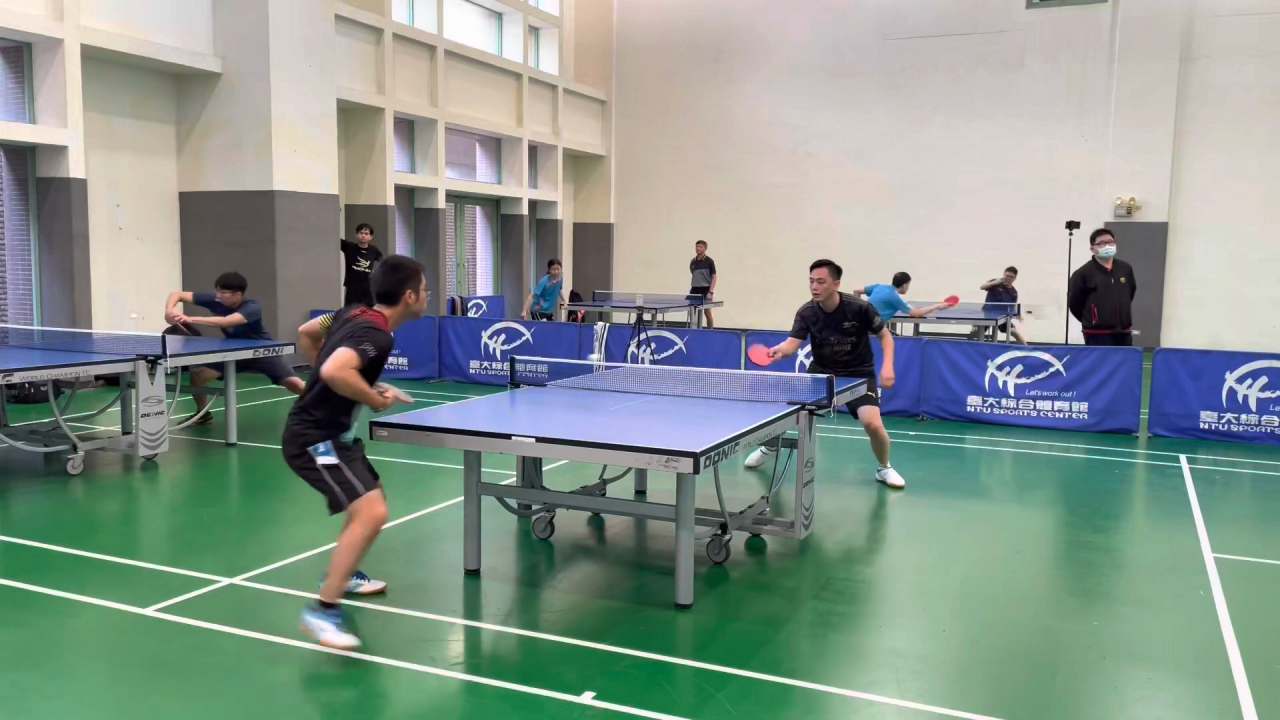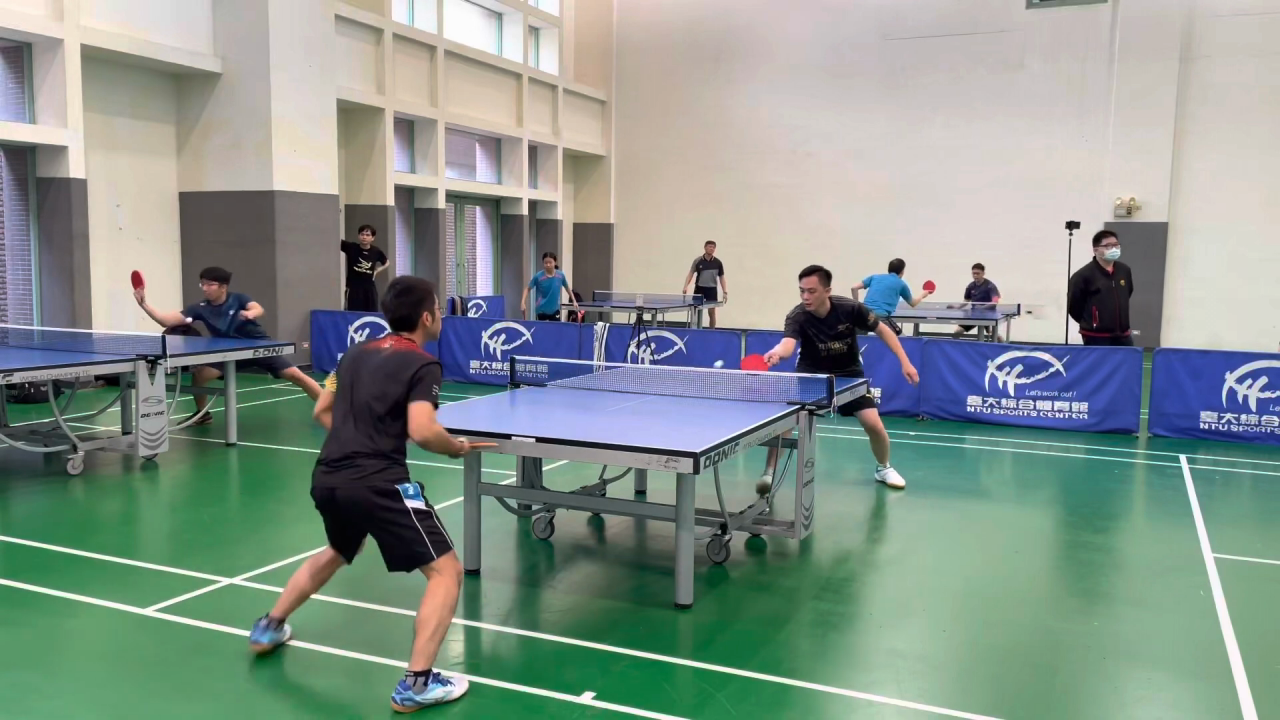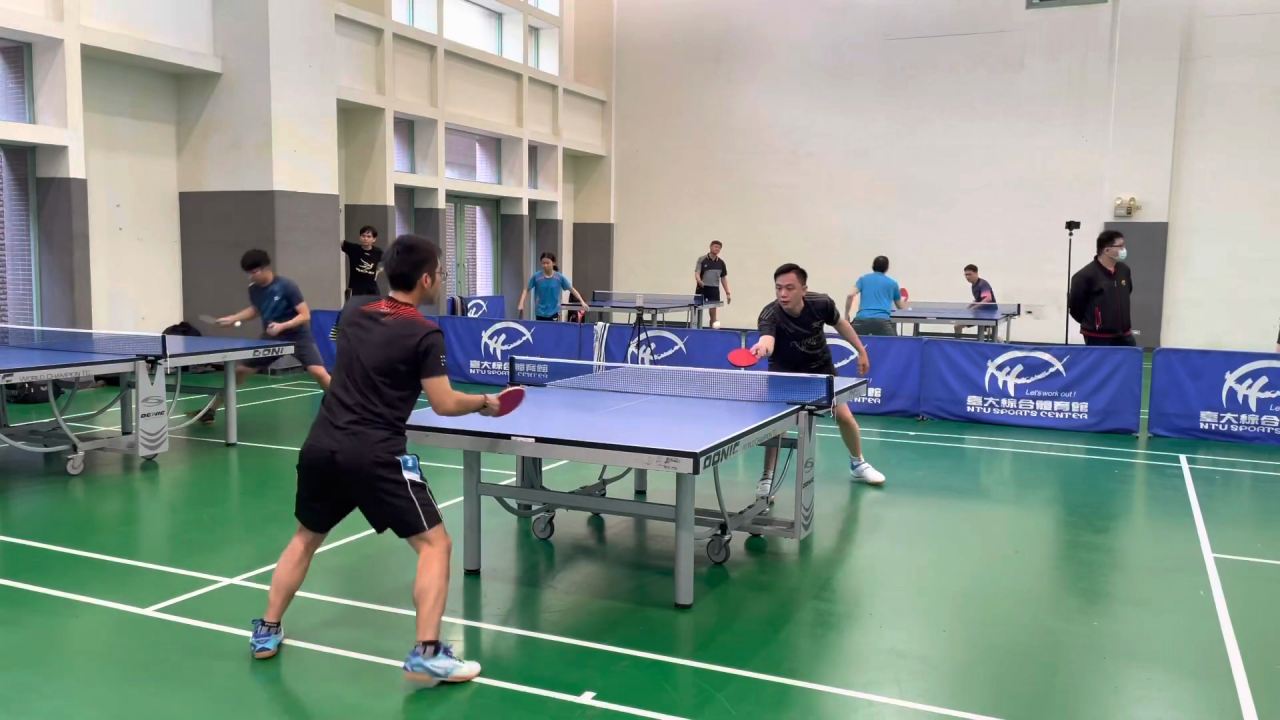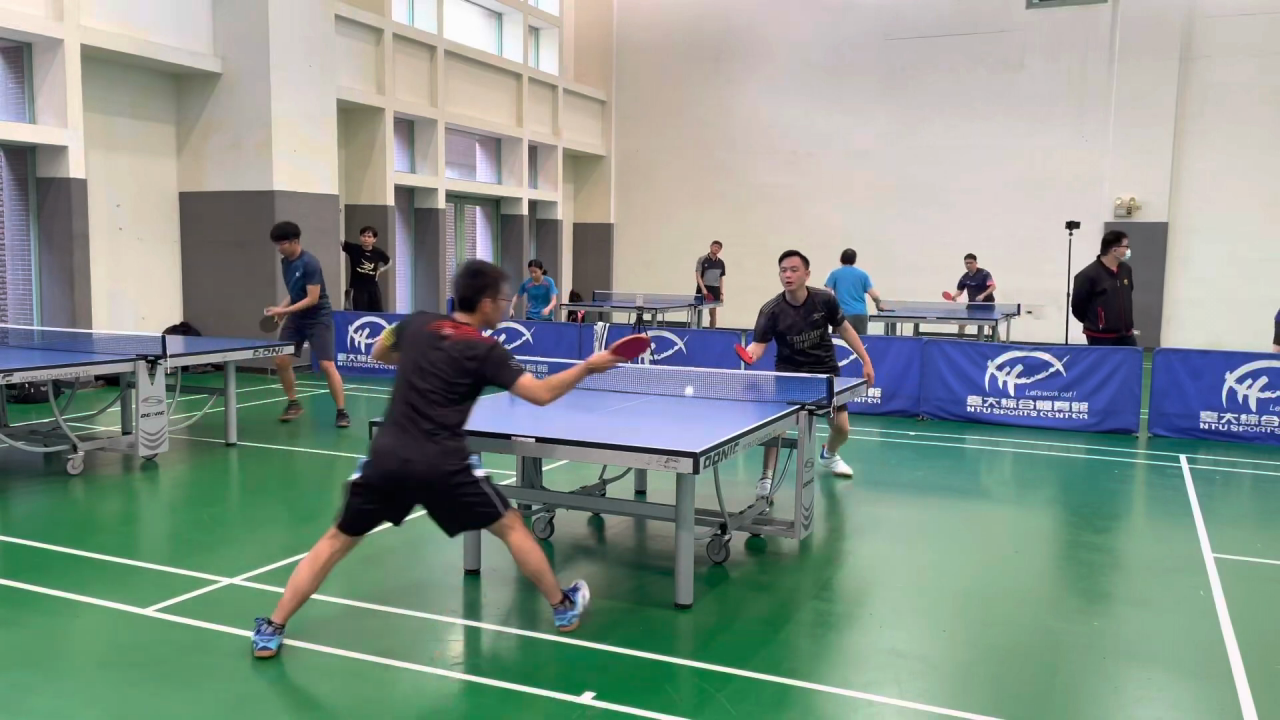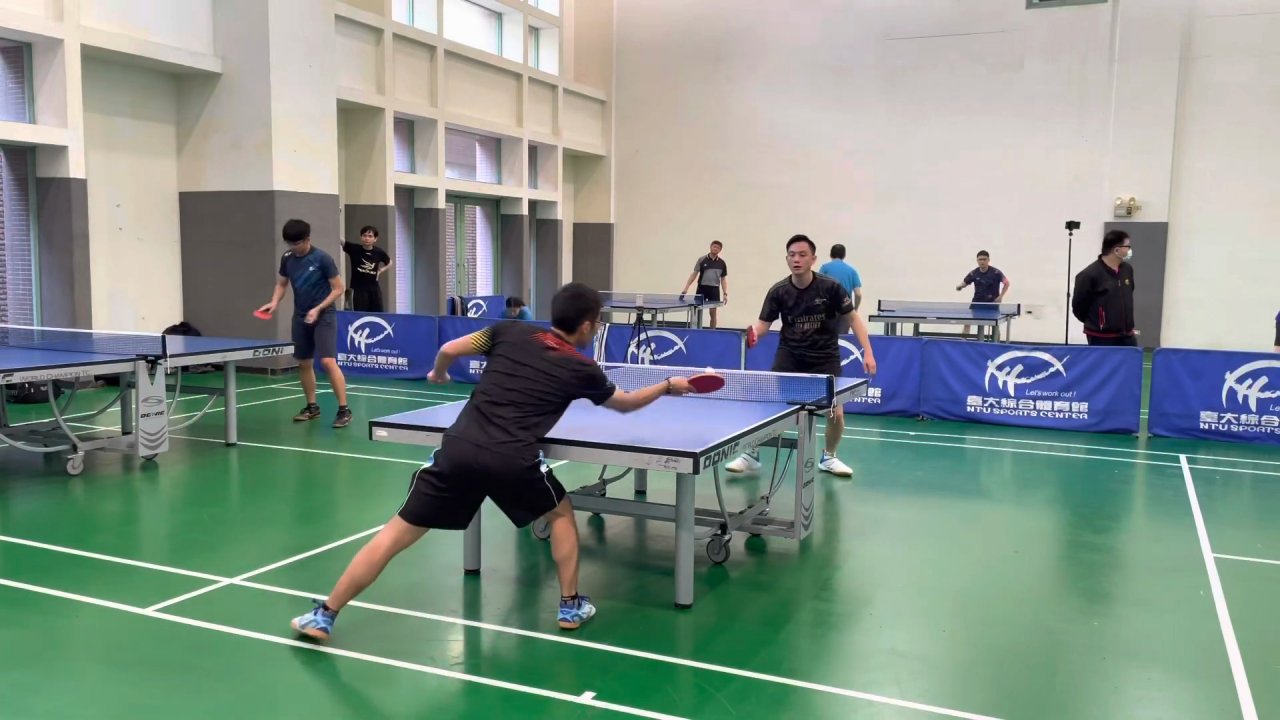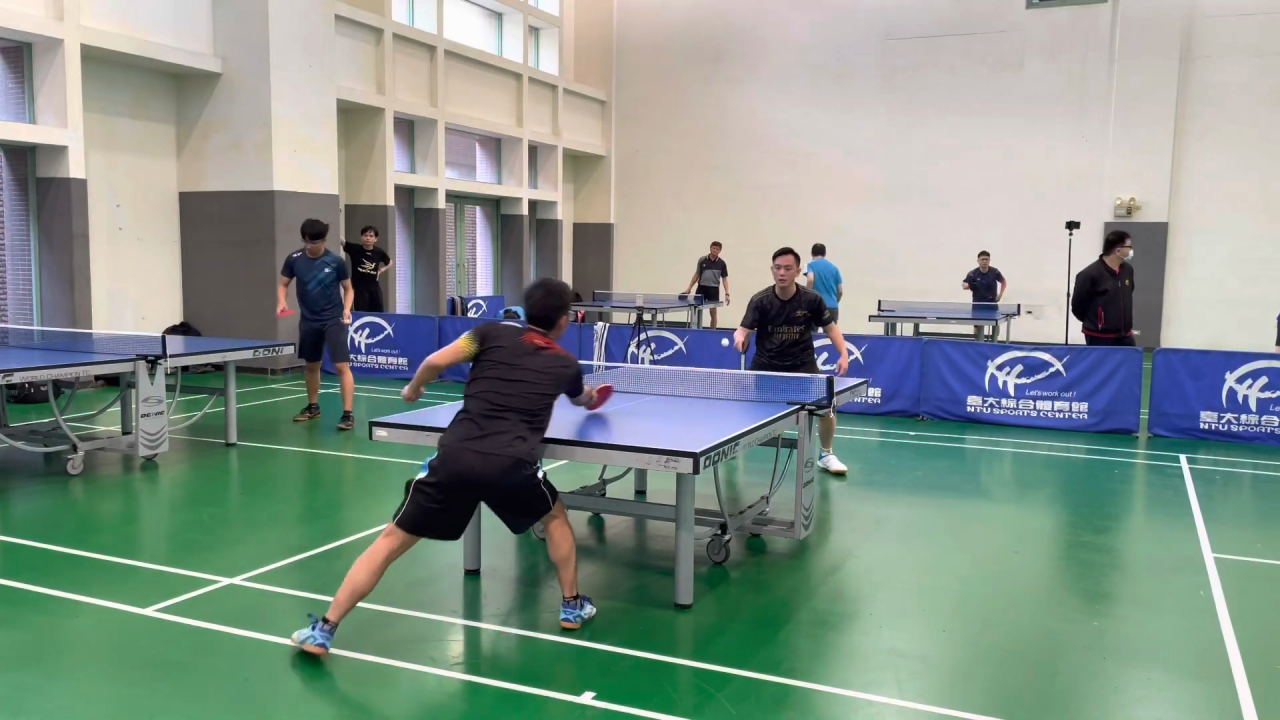
dt=0.3s
person 1, frame 1
left shoulder: (354, 314)
right shoulder: (377, 333)
right elbow: (334, 370)
right wrist: (375, 398)
left hip: (330, 433)
right hip: (314, 438)
left knee: (370, 505)
right knee: (372, 512)
left ankle: (341, 575)
right ankle: (323, 609)
person 1, frame 2
left shoulder: (356, 353)
right shoulder: (423, 365)
left elbow: (323, 411)
right elbow: (422, 432)
right wrist: (456, 447)
left hip: (326, 480)
right hip: (378, 485)
left knee: (339, 551)
right knee: (446, 572)
left ankle: (269, 627)
right ankle: (415, 682)
person 1, frame 3
left shoulder: (352, 312)
right shoulder: (425, 334)
right elbow: (445, 404)
right wrist: (484, 403)
left hip: (320, 445)
right hip: (376, 454)
left knee: (306, 537)
right knee: (434, 544)
left ankle: (266, 631)
right ankle: (427, 652)
person 1, frame 4
left shoulder: (417, 324)
right shoulder: (485, 350)
left elbow: (378, 352)
right elbow: (541, 392)
right wrist: (589, 365)
left hip: (386, 458)
right hip: (441, 466)
left knee: (335, 542)
right knee: (511, 524)
left ankle: (270, 631)
right ankle: (563, 606)
person 1, frame 5
left shoulder: (510, 330)
right shoulder: (581, 368)
left elbow: (449, 350)
right elbow: (623, 402)
left wrist: (437, 372)
right wrist: (667, 386)
left hip: (460, 449)
right hip: (513, 461)
left knee: (396, 533)
right knee: (561, 515)
left ankle: (324, 614)
right ankle: (570, 604)
person 1, frame 6
left shoulder: (492, 334)
right shoulder: (565, 365)
left elbow: (436, 362)
right elbow: (585, 399)
left wrist: (415, 388)
right wrist: (586, 397)
left hip: (456, 459)
right hip: (513, 466)
left knee: (391, 543)
right knee: (555, 519)
left ankle: (324, 630)
right ankle: (572, 605)
person 2, frame 1
left shoulder: (859, 307)
right shoulder: (806, 313)
left elbow: (885, 335)
right elbow: (793, 344)
left wrist: (888, 365)
right wrist: (779, 350)
left hip: (858, 373)
right hip: (821, 371)
left knee: (872, 423)
left ankle: (885, 468)
right ankle: (768, 449)
person 2, frame 2
left shoulder: (850, 308)
right shoulder: (797, 316)
left elbow: (881, 329)
right elbow: (787, 344)
left wrist: (905, 362)
right wrist: (776, 353)
left hip: (847, 373)
right hip: (811, 373)
left knee: (873, 425)
left ankle: (884, 469)
right ankle: (769, 473)
person 2, frame 3
left shoulder: (821, 303)
right shoulder: (770, 315)
left elbow: (840, 323)
right elbow: (766, 343)
left wrist: (861, 351)
right wrist: (760, 349)
left hip: (820, 366)
right hip: (785, 371)
left knee: (845, 417)
left ankle: (858, 463)
right ankle: (767, 478)
person 2, frame 4
left shoulder: (825, 300)
right shoulder: (771, 309)
left elbow: (844, 329)
right elbow: (758, 346)
left wrist: (865, 360)
right wrist: (749, 355)
left hip: (824, 371)
right hip: (789, 371)
left knee: (841, 427)
left ankle: (828, 455)
right ankle: (767, 478)
person 2, frame 5
left shoulder: (830, 287)
right shoulder: (778, 291)
left elbow: (852, 317)
right elbow: (763, 324)
left wrist: (868, 352)
right wrist: (753, 333)
left hip: (824, 357)
right hip: (790, 354)
left knee: (836, 414)
left ankle: (828, 458)
right ankle: (751, 457)
person 2, frame 6
left shoulder: (812, 299)
right shoulder: (760, 300)
left elbow: (830, 328)
right elbow: (743, 330)
left wrist: (844, 355)
right wrist: (740, 339)
left hip: (801, 363)
right hip: (765, 362)
left knee: (825, 410)
left ankle: (826, 454)
person 3, frame 1
left shoulder: (252, 308)
right shoulder: (214, 301)
left elbow: (226, 321)
right elbow: (177, 295)
left wrist: (192, 319)
right wrist: (170, 310)
left knee: (294, 383)
right knee: (197, 374)
right ankle: (204, 413)
person 3, frame 2
left shoulder: (238, 299)
right shoulder: (201, 309)
left elbow: (259, 309)
right elbow: (168, 322)
left wrist: (251, 314)
right wrist: (144, 305)
left knee: (296, 375)
right knee: (200, 374)
right ankle: (202, 413)
person 3, frame 3
left shoulder: (286, 286)
right shoulder: (253, 289)
left elbow: (305, 316)
left wrist: (282, 326)
right wrist: (233, 319)
left hip: (298, 337)
right hip: (271, 340)
left knee: (319, 373)
right knee: (238, 371)
right ankle: (210, 411)
person 3, frame 4
left shoulder: (310, 264)
right shoulder: (285, 261)
left elbow: (312, 299)
left wrist: (286, 309)
right wrist: (283, 307)
left hip: (318, 319)
right hip: (295, 320)
left knee: (326, 365)
right knee: (281, 362)
left ankle: (341, 412)
right ankle: (293, 403)
person 3, frame 5
left shoulder: (323, 259)
right shoulder: (287, 259)
left elbow: (338, 289)
right elbow: (282, 284)
left wrist: (318, 309)
right wrist: (274, 303)
left hip: (322, 317)
right hip: (301, 318)
left knee: (328, 362)
right knee: (304, 364)
left ankle: (344, 409)
right ankle: (312, 407)
person 3, frame 6
left shoulder: (336, 261)
right shoulder: (294, 259)
left elbow: (348, 288)
right elbow: (283, 285)
left wrist: (347, 308)
right wrist: (282, 303)
left hip: (333, 321)
right hip: (308, 321)
left knee: (341, 366)
right knee: (311, 365)
left ankle: (348, 414)
right ankle: (313, 407)
